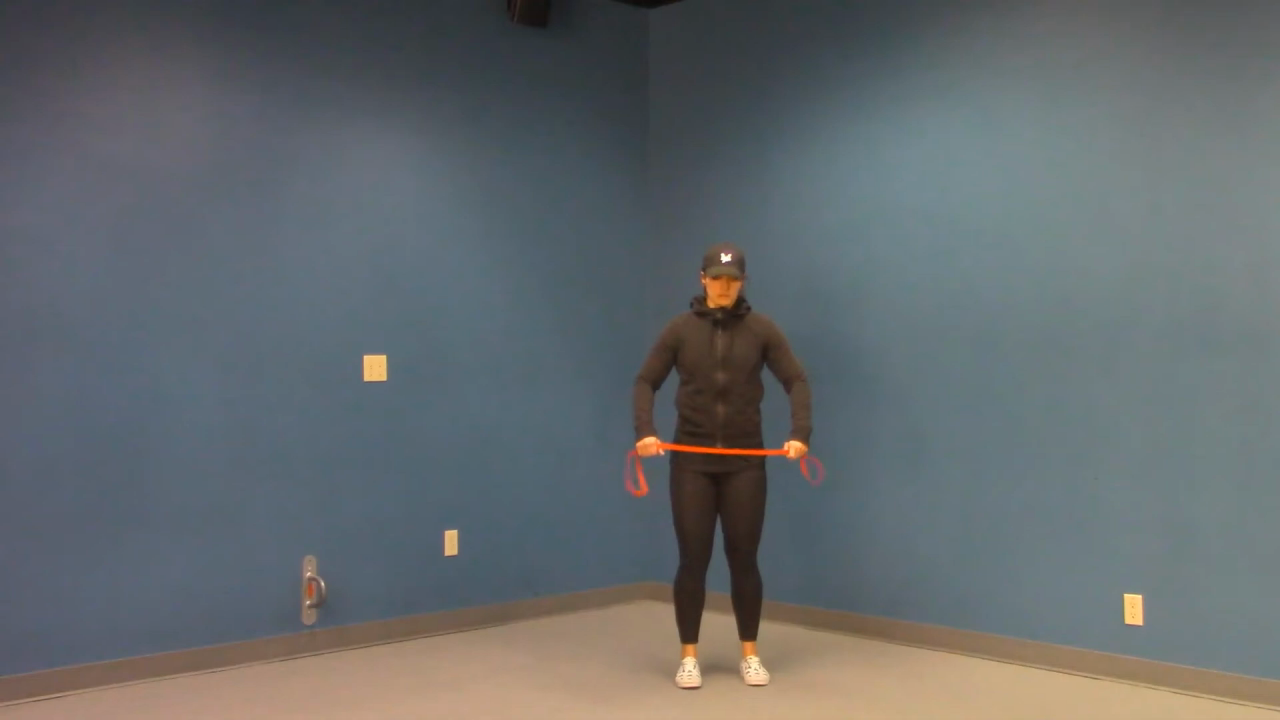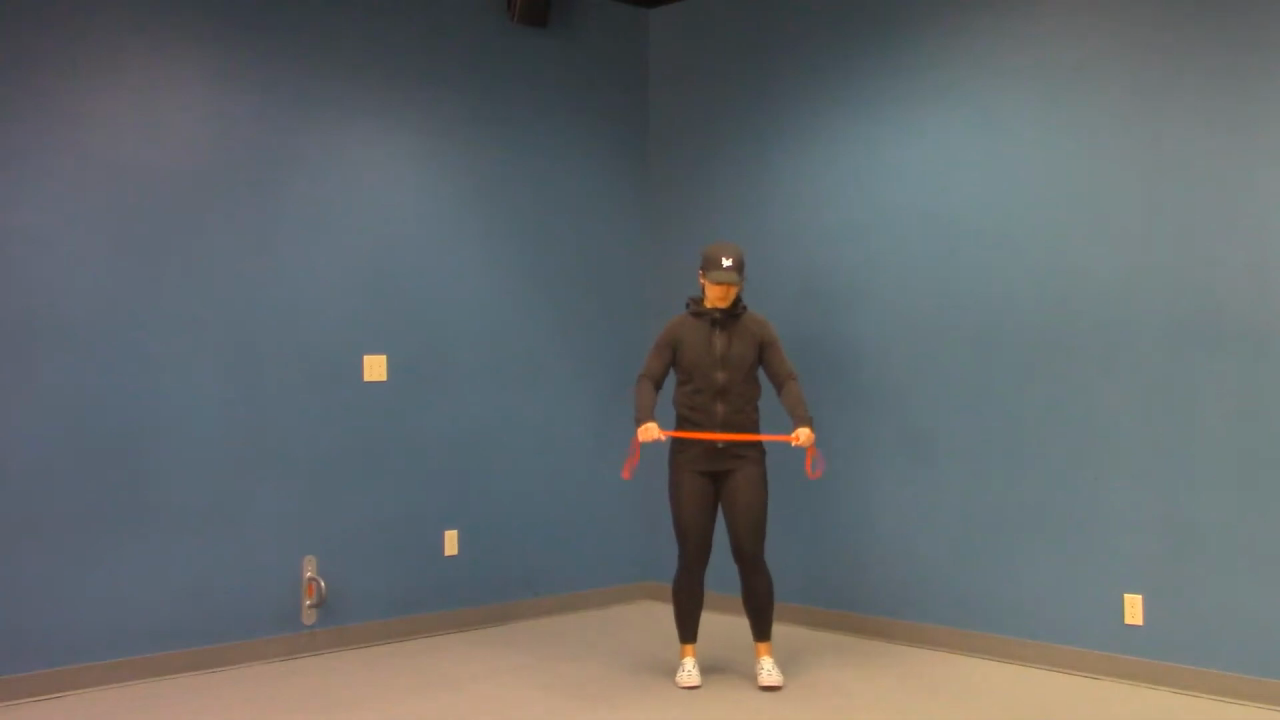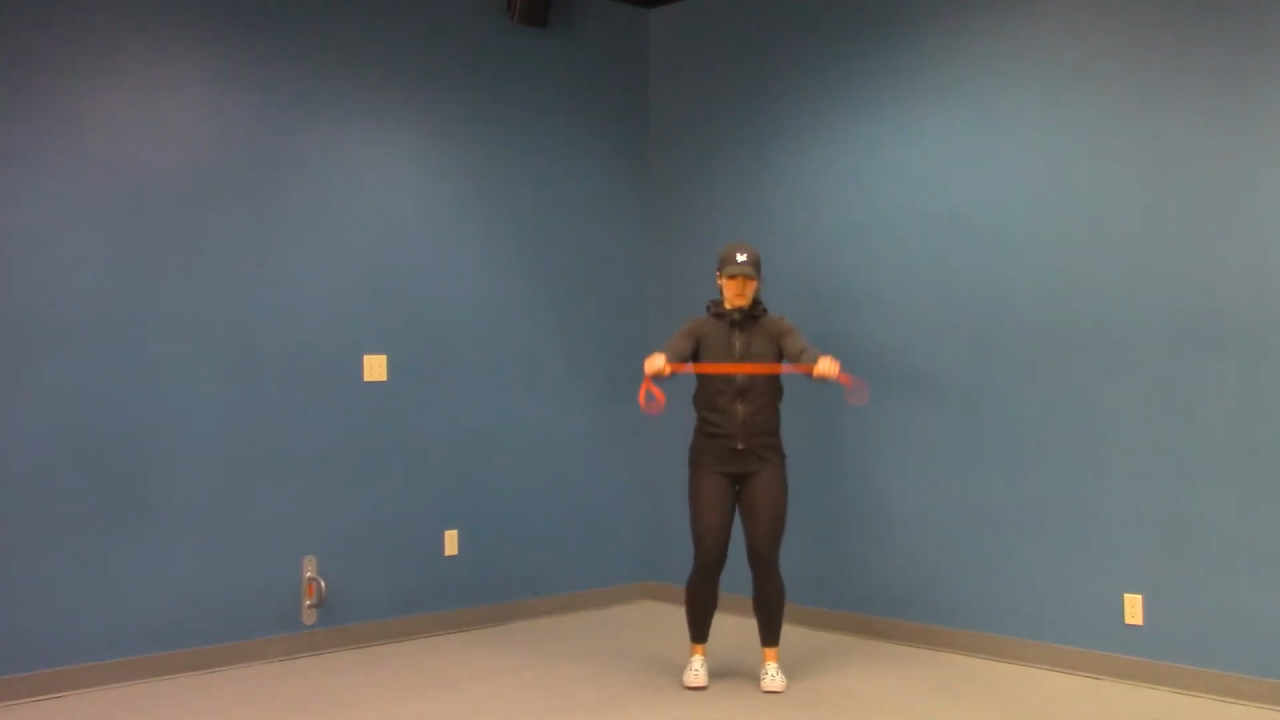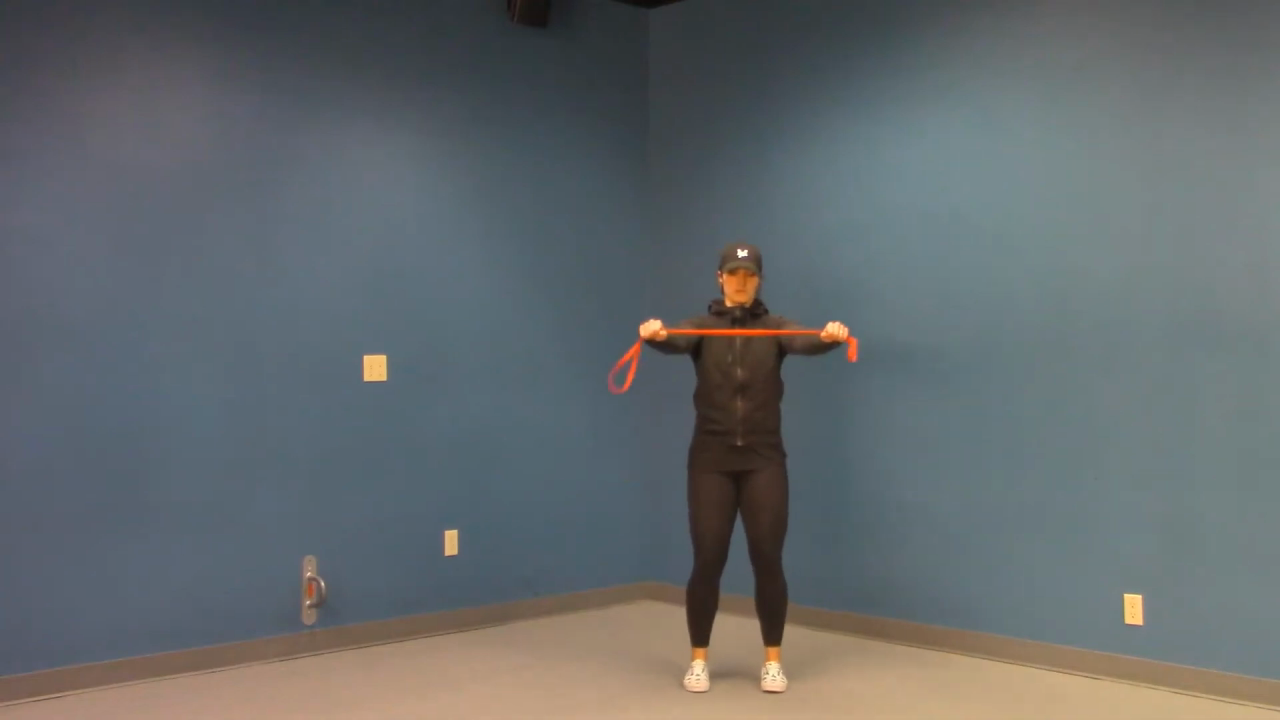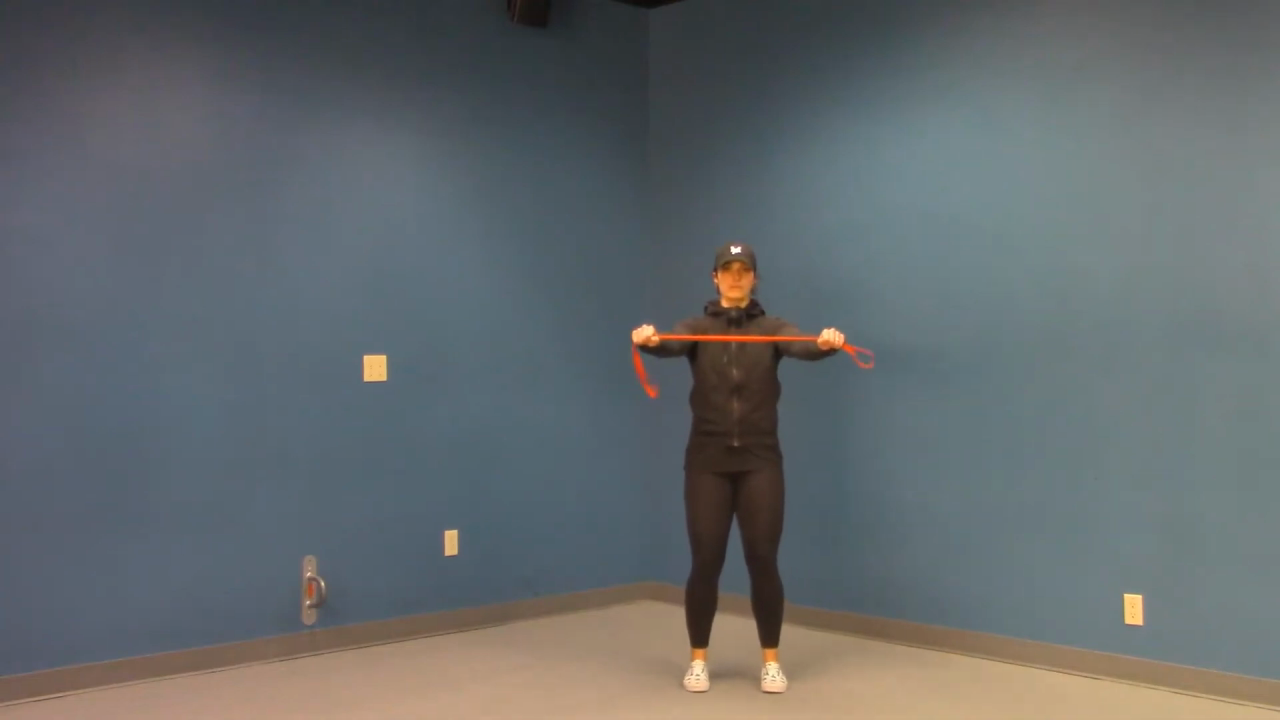
dt=0.3s
person 1, frame 1
left shoulder: (761, 329)
right shoulder: (681, 329)
left elbow: (796, 381)
right elbow: (646, 381)
left wrist: (800, 433)
right wrist: (644, 431)
left hip: (745, 458)
right hip: (692, 456)
left knee: (743, 558)
right knee: (693, 559)
left ankle: (749, 653)
right ankle: (689, 656)
person 1, frame 2
left shoulder: (757, 328)
right shoulder: (678, 329)
left elbow: (785, 379)
right elbow: (648, 379)
left wrist: (802, 421)
right wrist: (645, 418)
left hip: (744, 456)
right hip: (691, 457)
left knee: (751, 556)
right knee: (692, 559)
left ankle: (764, 656)
right ankle: (688, 656)
person 1, frame 3
left shoulder: (775, 328)
right shoulder: (700, 328)
left elbow: (802, 353)
right elbow: (674, 353)
left wrist: (822, 364)
right wrist: (658, 363)
left hip: (764, 459)
right hip: (711, 458)
left knee: (765, 561)
right knee: (708, 560)
left ankle: (770, 659)
right ankle: (697, 653)
person 1, frame 4
left shoulder: (775, 326)
right shoulder: (702, 326)
left elbow: (804, 343)
right elbow: (677, 341)
left wrist: (829, 337)
right wrist: (656, 335)
left hip: (763, 458)
right hip: (711, 458)
left knee: (768, 560)
right knee: (707, 562)
left ankle: (772, 660)
right ankle: (698, 659)
person 1, frame 5
left shoulder: (772, 328)
right shoulder: (698, 327)
left elbow: (800, 347)
right elbow: (672, 344)
left wrist: (825, 344)
right wrist: (650, 340)
left hip: (760, 459)
right hip: (708, 459)
left knee: (763, 562)
right knee: (706, 563)
left ankle: (771, 660)
right ankle: (698, 659)
